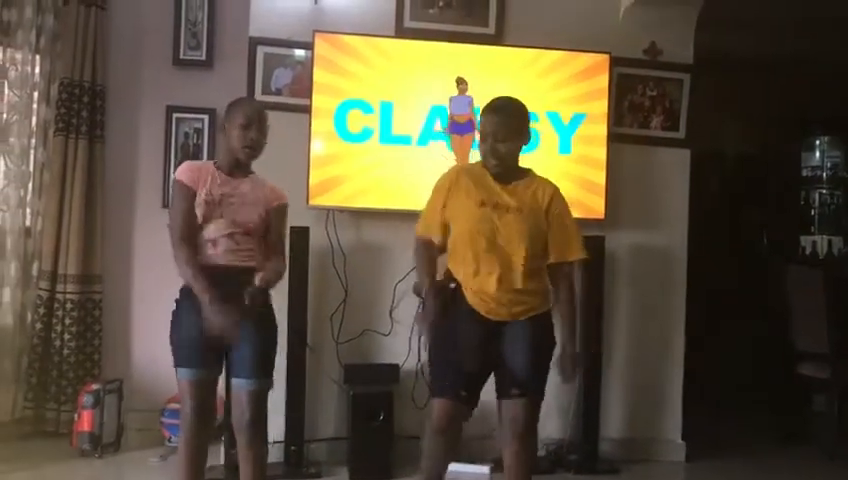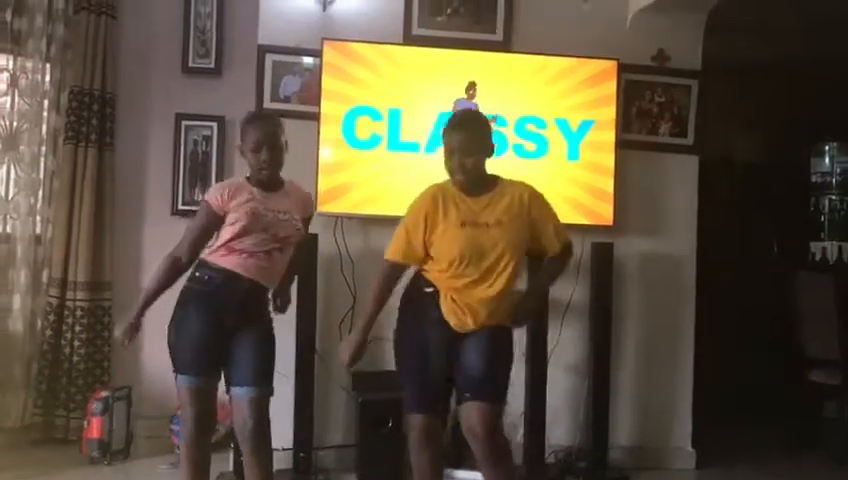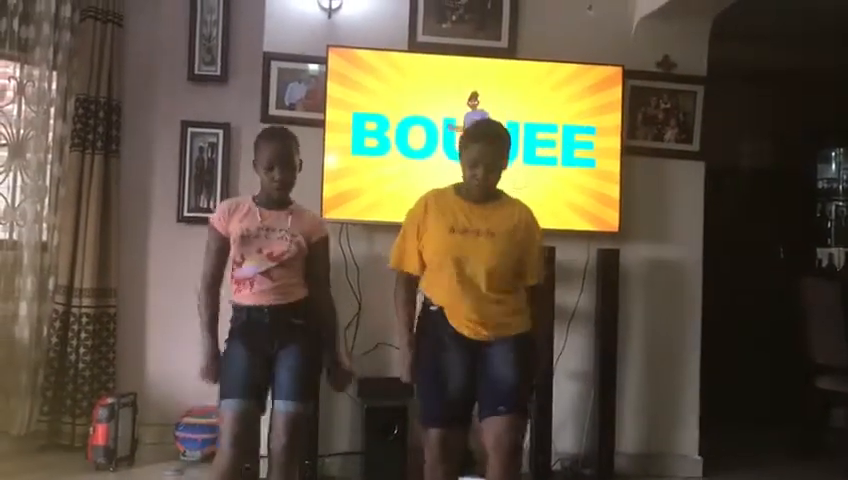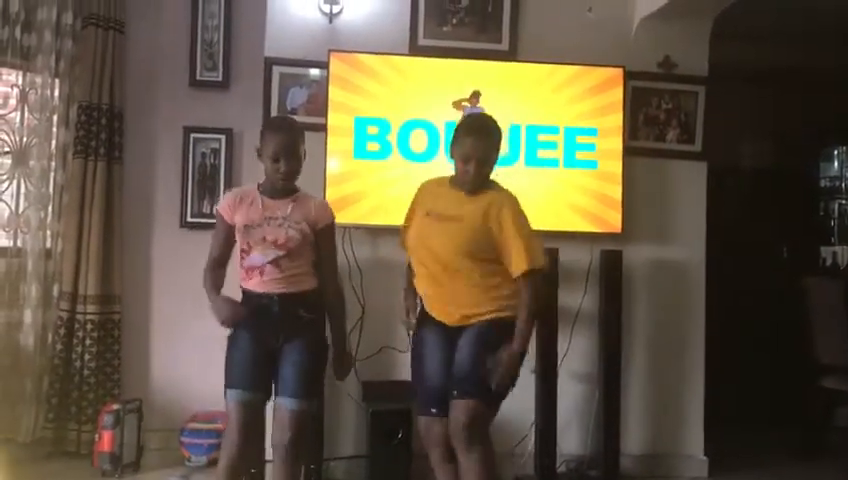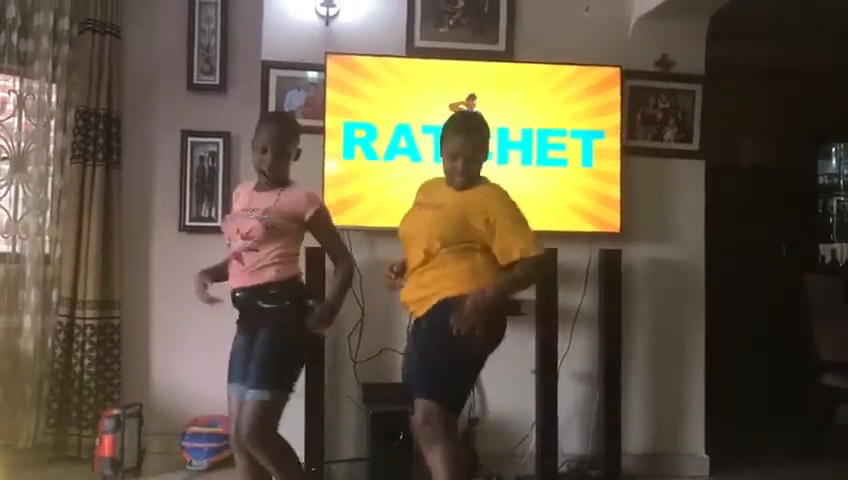
dt=0.4s
person 1, frame 1
left shoulder: (546, 195)
right shoulder: (456, 181)
left elbow: (560, 271)
right elbow: (424, 243)
left wrist: (569, 341)
right wrist: (429, 296)
left hip: (526, 318)
right hip: (465, 310)
left knee: (519, 423)
right knee: (443, 415)
person 1, frame 2
left shoulder: (523, 199)
right shoulder: (432, 201)
left elbow: (561, 250)
right elbow: (392, 268)
left wrist: (528, 299)
right wrist: (361, 333)
left hip: (488, 325)
right hip: (429, 315)
left knee: (480, 426)
right knee: (423, 425)
person 1, frame 3
left shoulder: (520, 218)
right shoulder: (429, 207)
left elbow: (531, 287)
right elbow: (405, 277)
left wrist: (530, 353)
right wrist: (406, 342)
left hip: (506, 338)
right hip: (445, 333)
left knee: (503, 440)
right knee: (440, 440)
person 1, frame 4
left shoulder: (503, 206)
right shoulder: (427, 192)
left elbow: (529, 278)
left wrist: (518, 344)
right wrist: (411, 288)
left hip: (489, 323)
right hip: (436, 323)
left knee: (466, 423)
right knee: (433, 428)
person 1, frame 5
left shoulder: (493, 199)
right shoulder: (427, 190)
left elbow: (529, 265)
left wrist: (488, 295)
right wrist: (403, 267)
left hip: (463, 313)
right hip: (428, 317)
left knee: (430, 419)
right knee: (427, 423)
person 2, frame 1
left shoulder: (271, 195)
right shoulder: (192, 174)
left elbow: (275, 255)
right elbow: (180, 244)
left wrist: (265, 280)
right wrist: (210, 300)
left hip: (250, 299)
right hip: (199, 297)
left knee: (251, 418)
right knee: (195, 413)
person 2, frame 2
left shoulder: (301, 201)
right shoulder: (226, 194)
right elbow: (181, 256)
left wrist: (282, 289)
right wrist: (138, 312)
left hip: (252, 310)
right hip: (204, 300)
left knee: (253, 426)
right knee: (196, 422)
person 2, frame 3
left shoulder: (310, 225)
right shoulder: (229, 213)
left elbow: (322, 294)
right elbow: (210, 284)
left wrist: (334, 359)
right wrist: (210, 348)
left hip: (296, 331)
right hip: (246, 329)
left knee: (286, 443)
right knee: (233, 446)
person 2, frame 4
left shoulder: (317, 211)
right shoulder: (236, 202)
left elbow: (329, 280)
right elbow: (214, 264)
left wrist: (340, 343)
right wrist: (216, 300)
left hip: (303, 320)
right hip: (253, 318)
left knee: (290, 439)
right knee: (240, 436)
person 2, frame 5
left shoulder: (302, 200)
right shoulder: (242, 193)
left elbow: (344, 263)
left wrist: (330, 307)
right wrist: (208, 273)
left hip: (282, 311)
right hip: (249, 315)
left knee: (254, 429)
right knee: (241, 433)
